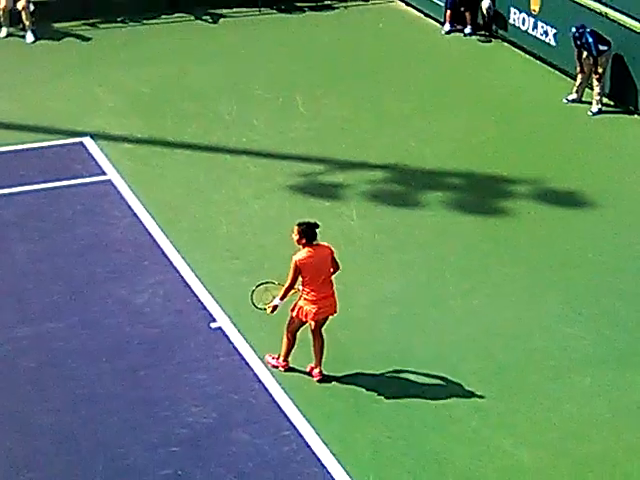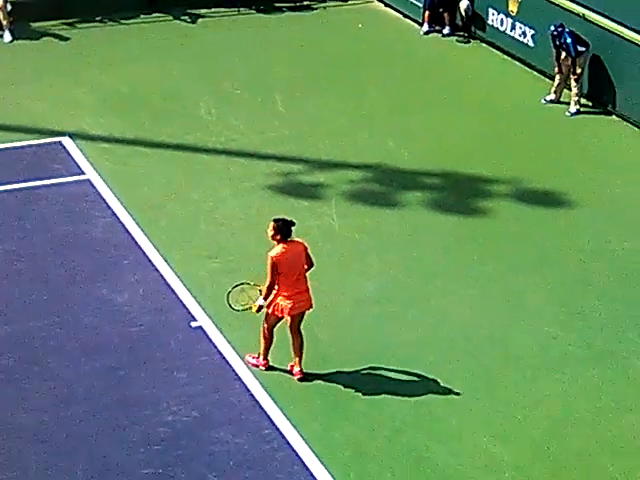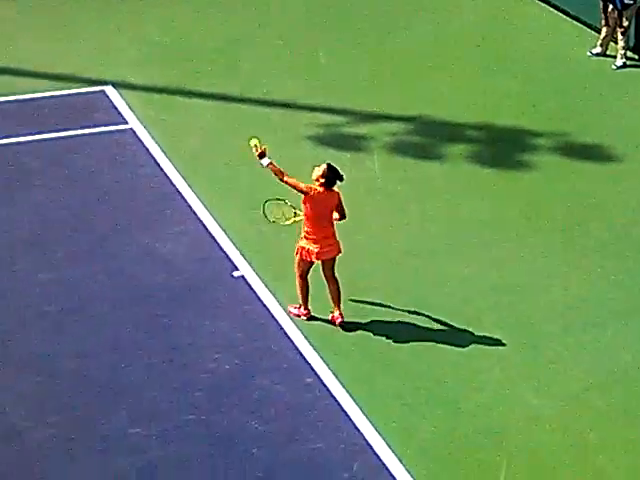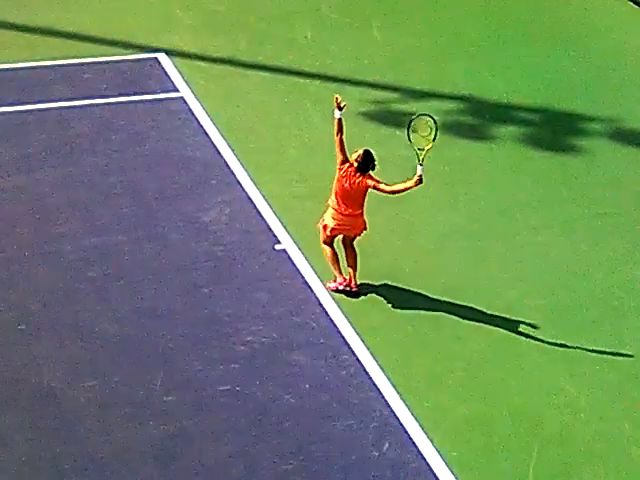
dt=0.5s
person 1, frame 1
left shoulder: (298, 259)
right shoulder: (327, 249)
left elbow: (290, 285)
right elbow: (336, 268)
left wrist: (277, 301)
left hip: (310, 303)
right hip: (328, 301)
left knee: (291, 330)
right knee: (317, 332)
left ankle: (282, 361)
right ankle: (317, 369)
person 1, frame 2
left shoulder: (274, 255)
right shoulder: (300, 245)
left elbow: (271, 283)
right elbow: (310, 265)
left wrist: (261, 301)
left hip: (284, 299)
right hip: (302, 297)
left knee: (267, 327)
right knee: (295, 330)
left ankle: (262, 359)
right ankle: (298, 367)
person 1, frame 3
left shoulder: (310, 192)
right shoulder: (335, 195)
left elbow: (284, 177)
right elbow: (342, 216)
left wrist: (265, 160)
left hip: (311, 244)
right hip: (330, 243)
left knee: (301, 274)
right knee: (330, 276)
left ankle: (304, 309)
right ankle: (337, 314)
person 1, frame 4
left shoulder: (343, 167)
right shoulder: (367, 181)
left elbow: (339, 137)
right elbow: (390, 189)
left wrist: (338, 113)
right wrist: (413, 183)
left hip: (335, 219)
right hip: (355, 222)
left knee: (326, 243)
right knee: (348, 245)
left ankle: (340, 279)
right ankle: (353, 280)
